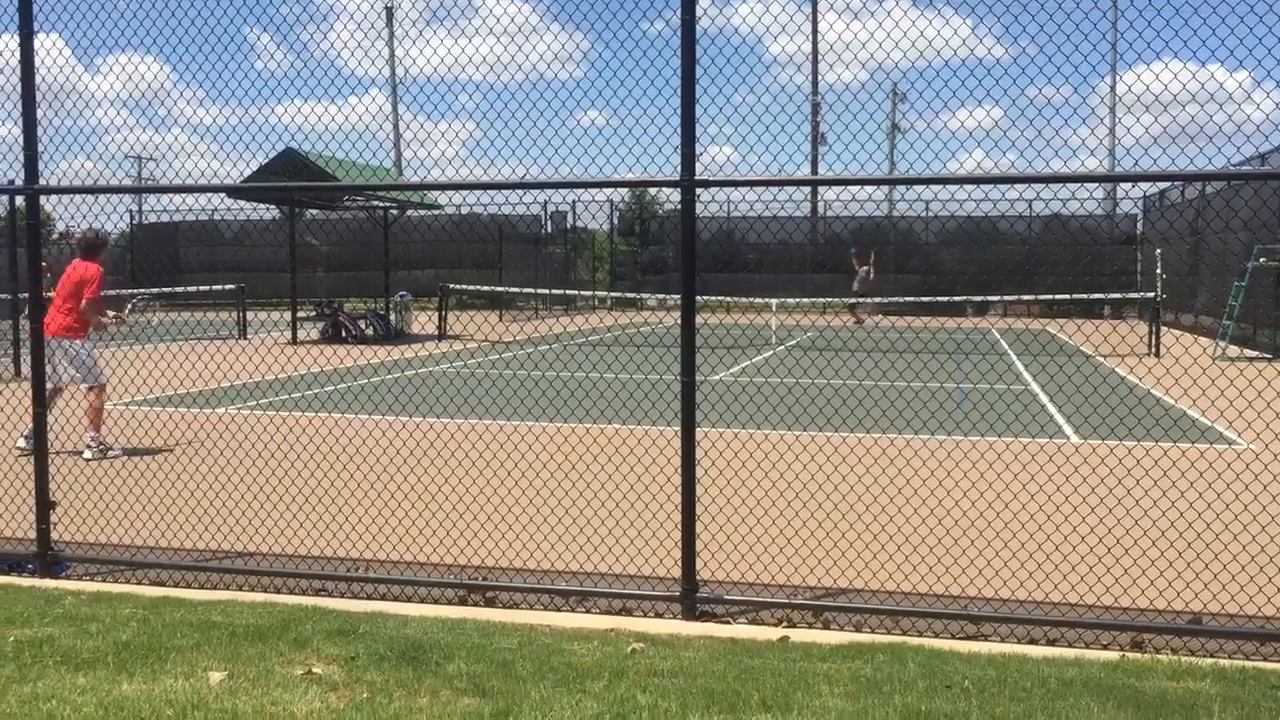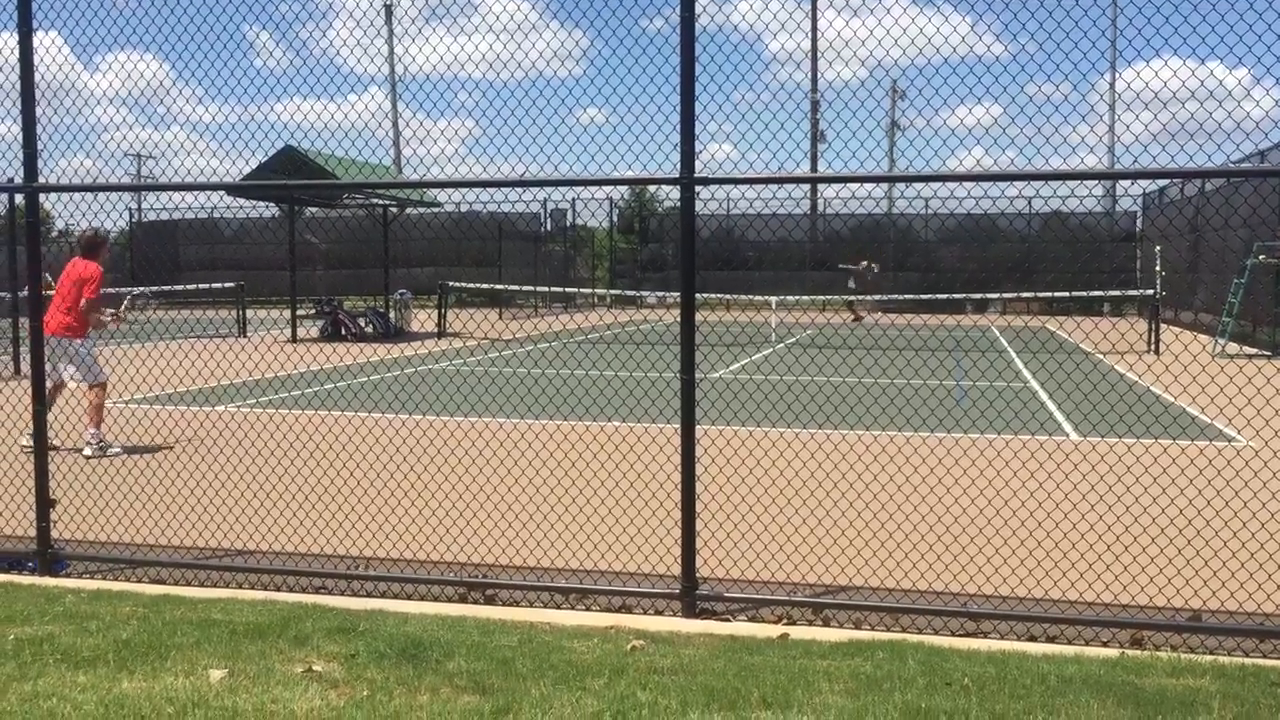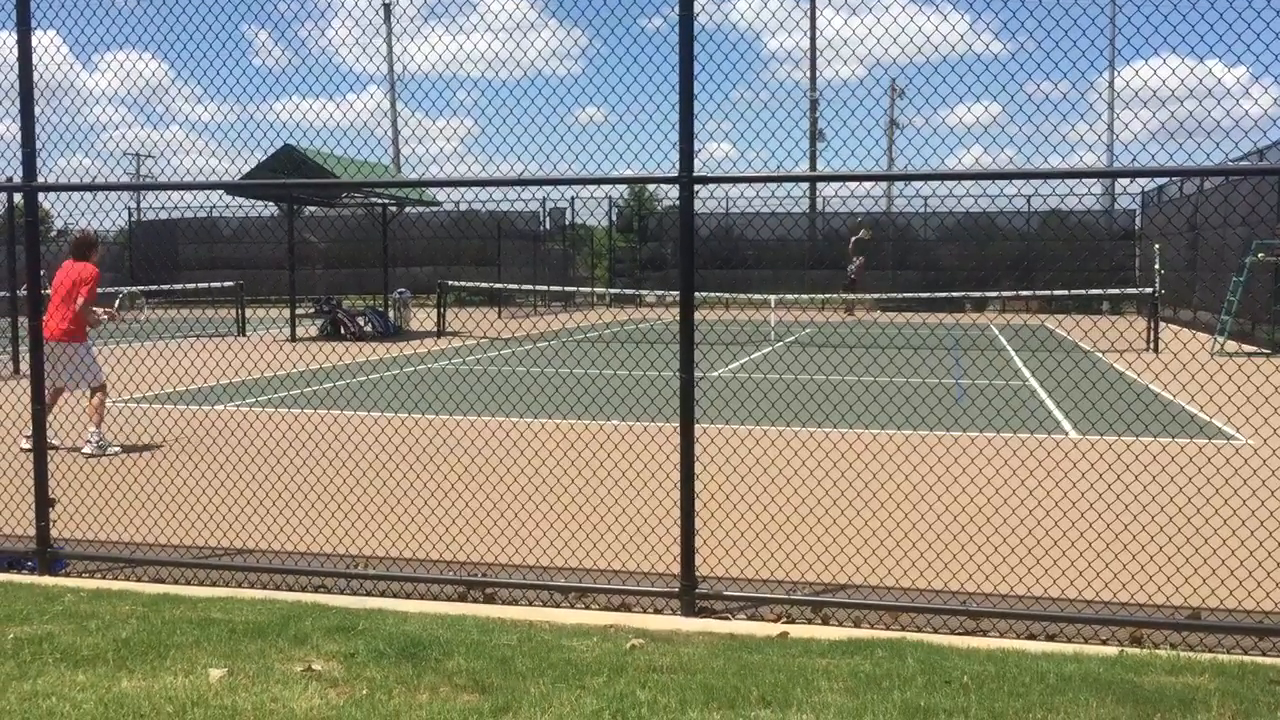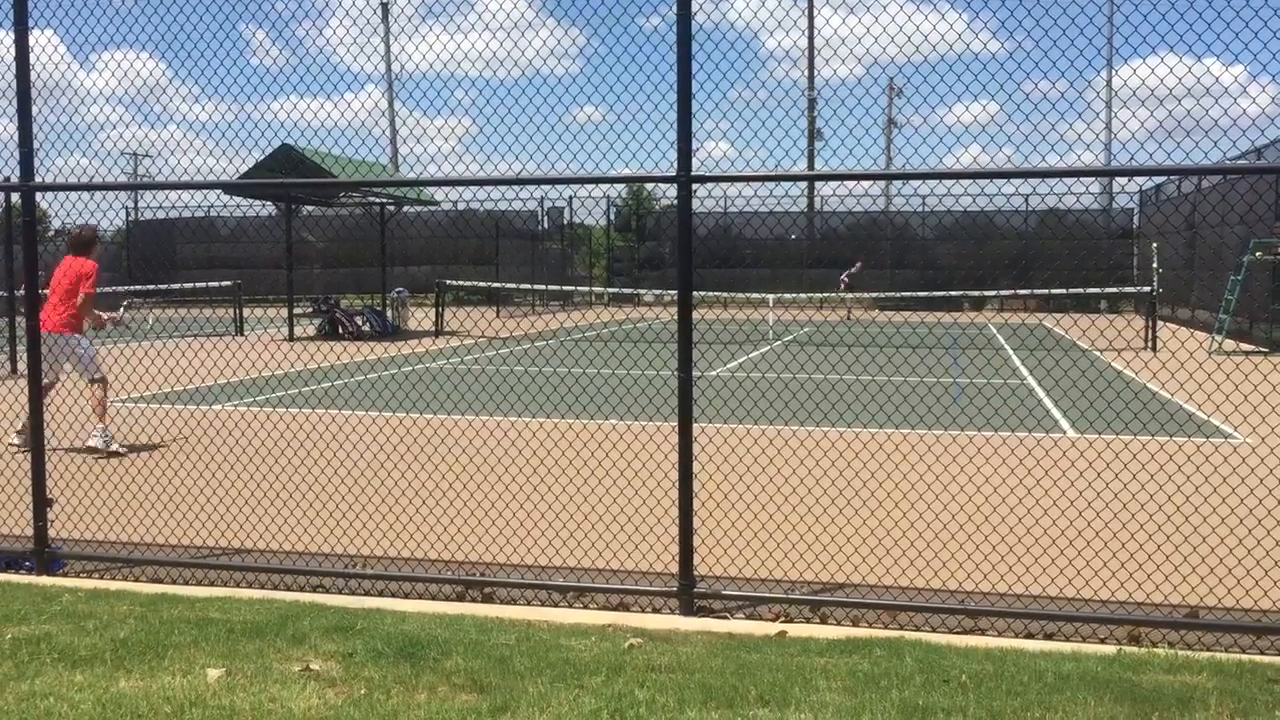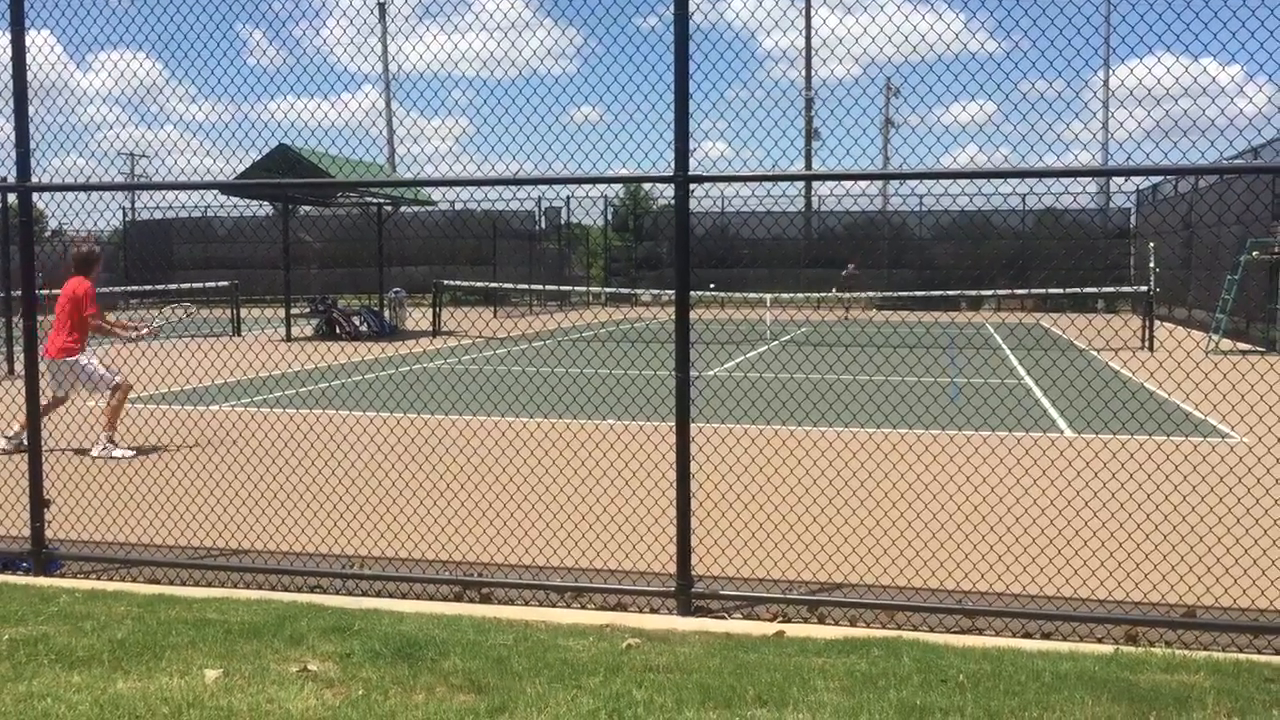
dt=0.2s
person 1, frame 1
left shoulder: (75, 264)
right shoulder: (95, 271)
right elbow: (85, 308)
left wrist: (105, 315)
right wrist: (99, 323)
left hip: (49, 332)
right hip: (69, 336)
left knee: (54, 387)
right knee: (97, 385)
left ankle: (30, 435)
right ankle: (94, 444)
person 1, frame 2
left shoulder: (74, 263)
right shoulder: (95, 270)
right elbow: (84, 309)
left wrist: (102, 312)
right wrist: (99, 321)
left hip: (49, 331)
right hip: (70, 334)
left knee: (55, 384)
right knee: (98, 384)
left ankle: (35, 434)
right ankle: (94, 441)
person 1, frame 3
left shoulder: (66, 266)
right shoulder: (90, 271)
right elbow: (80, 308)
left wrist: (96, 312)
right wrist: (94, 319)
left hip: (48, 335)
right hip: (70, 339)
left knee: (55, 387)
right knee: (98, 386)
left ankle: (33, 435)
right ankle: (94, 440)
person 1, frame 4
left shoulder: (65, 262)
right shoulder: (90, 266)
right elbow: (83, 303)
left wrist: (97, 316)
right wrist: (98, 320)
left hip: (46, 329)
right hip: (67, 331)
left knee: (45, 384)
right knee: (98, 379)
left ankle: (22, 432)
right ankle: (100, 435)
person 1, frame 5
left shoulder: (76, 285)
right shoulder: (85, 287)
left elbow: (101, 317)
right elbow: (95, 325)
left wrist: (132, 326)
right wrist: (127, 335)
left hip: (57, 353)
right hip: (71, 355)
left knee: (57, 399)
right knee: (121, 388)
right ankle: (104, 444)
